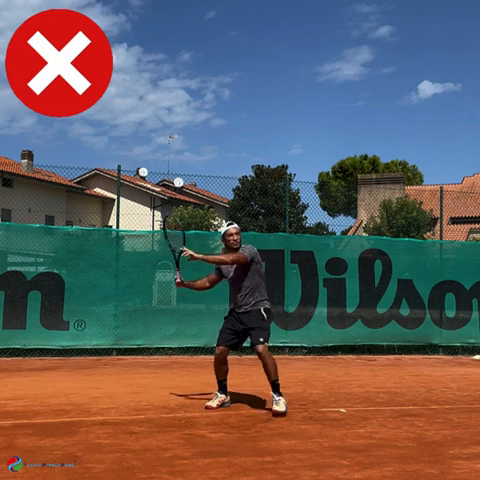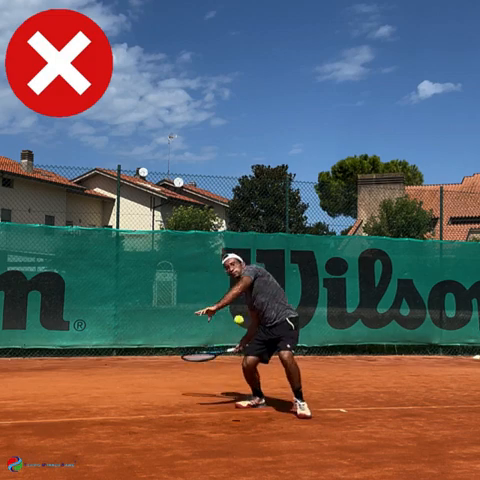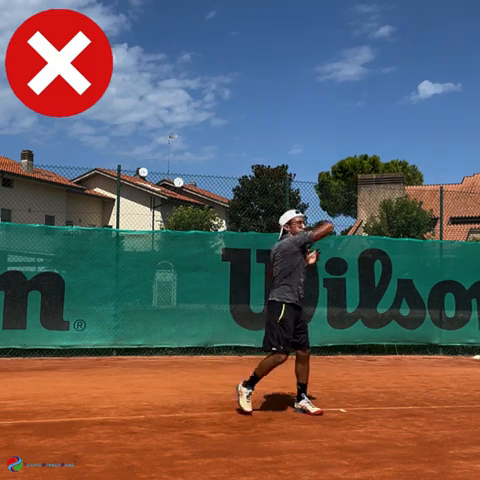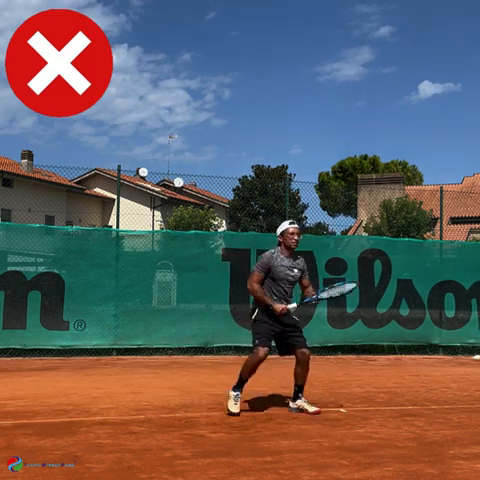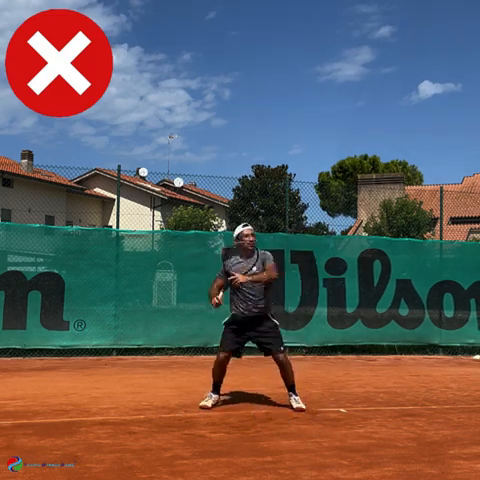
dt=0.7s
person 1, frame 1
left shoulder: (250, 251)
right shoulder: (223, 262)
left elbow: (230, 258)
right elbow: (209, 281)
left wrist: (198, 256)
right wrist: (186, 284)
left hip: (258, 311)
right hip: (237, 313)
left knee: (262, 349)
right knee: (220, 353)
left ankle: (277, 396)
right ankle: (222, 394)
person 1, frame 2
left shoulder: (253, 269)
right shoulder: (247, 293)
left elbow: (237, 290)
right elbow: (256, 321)
left wrist: (216, 307)
right wrist: (244, 342)
left hip: (286, 321)
right hip: (267, 326)
left knee: (286, 356)
right knee: (248, 363)
left ankle: (300, 401)
right ankle: (258, 397)
person 1, frame 3
left shoulder: (283, 246)
right shoulder: (295, 241)
right elbow: (328, 226)
left wrist: (307, 263)
right wrist: (311, 236)
left hip: (295, 307)
right hip: (280, 306)
left knee: (303, 353)
right knee: (278, 355)
left ankle: (302, 399)
right ankle: (246, 387)
person 1, frame 4
left shoulder: (300, 262)
right shoulder: (269, 258)
left elbow: (307, 287)
right elbow: (252, 285)
left wrist: (312, 297)
right wrist: (273, 304)
left hip: (285, 316)
right hip: (264, 314)
left knee: (304, 354)
right knee: (260, 353)
left ankle: (297, 399)
right ankle: (236, 391)
person 1, frame 5
left shoulder: (264, 256)
right shoulder: (230, 263)
left elbow: (272, 274)
right elbow: (216, 287)
left wrist: (248, 278)
right wrist: (214, 297)
left hip: (263, 319)
right hip: (238, 319)
left knee: (281, 358)
right knee: (222, 357)
left ankle: (293, 395)
right ankle: (214, 394)
